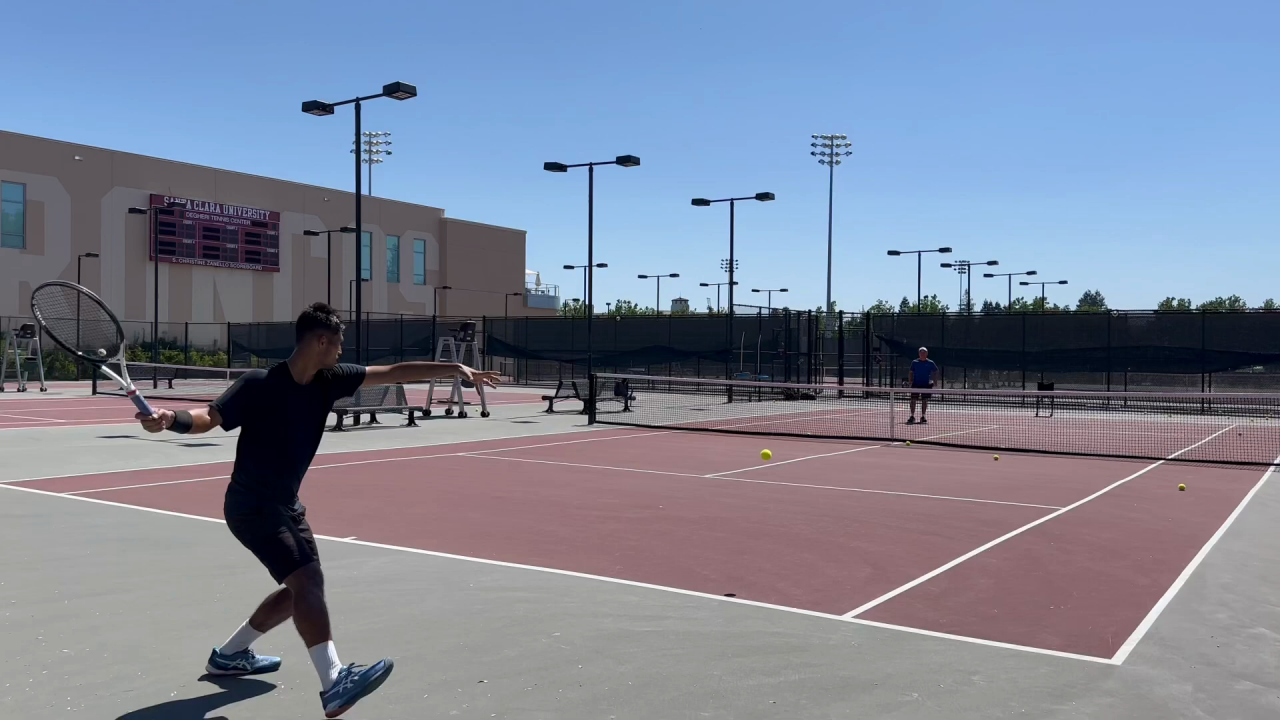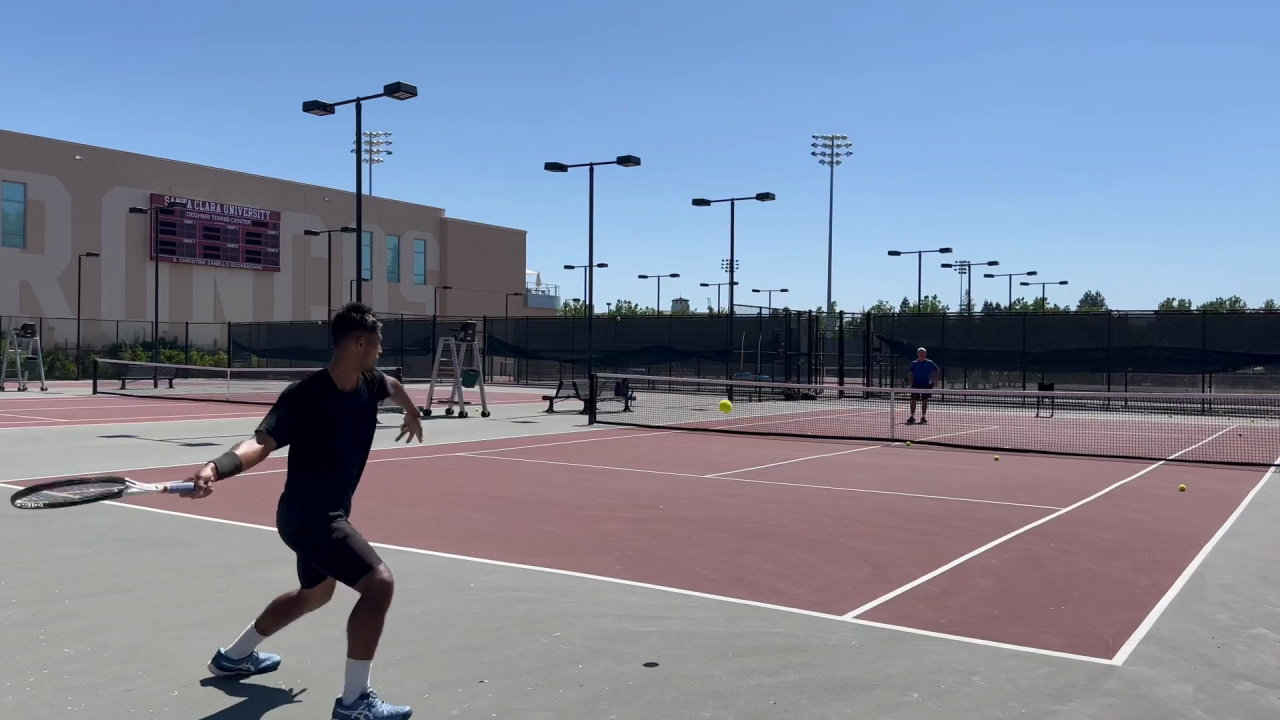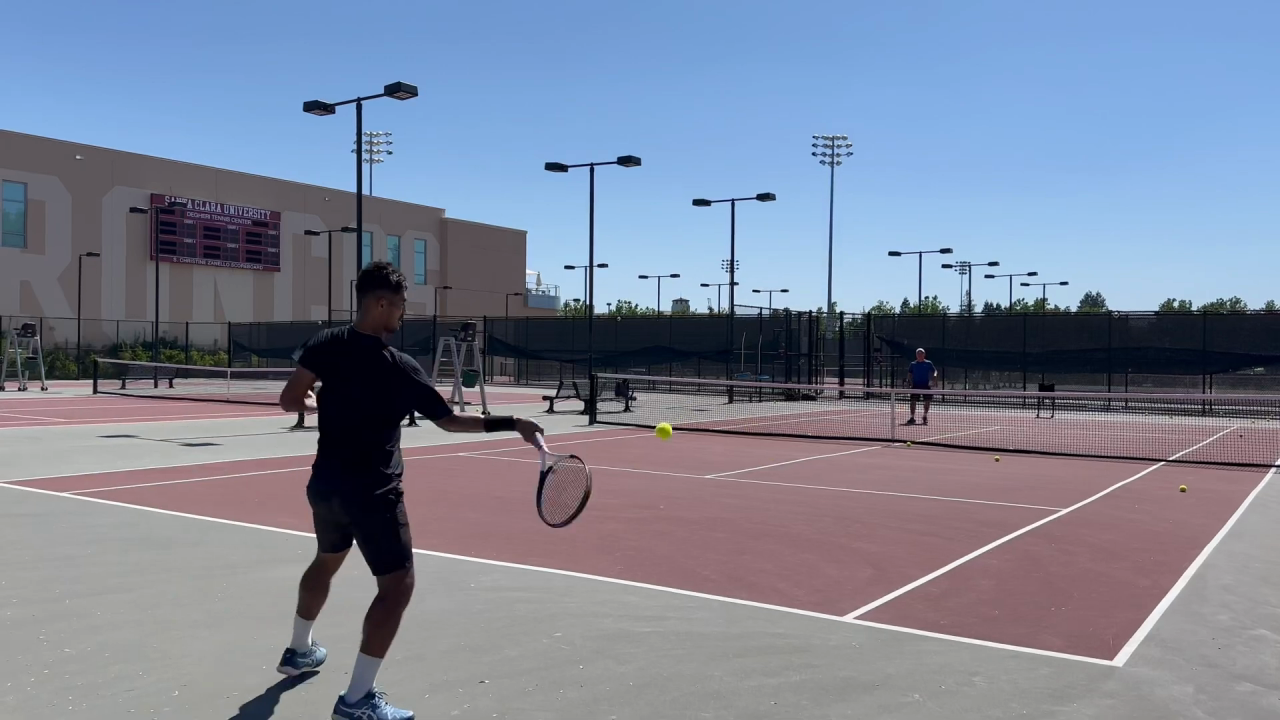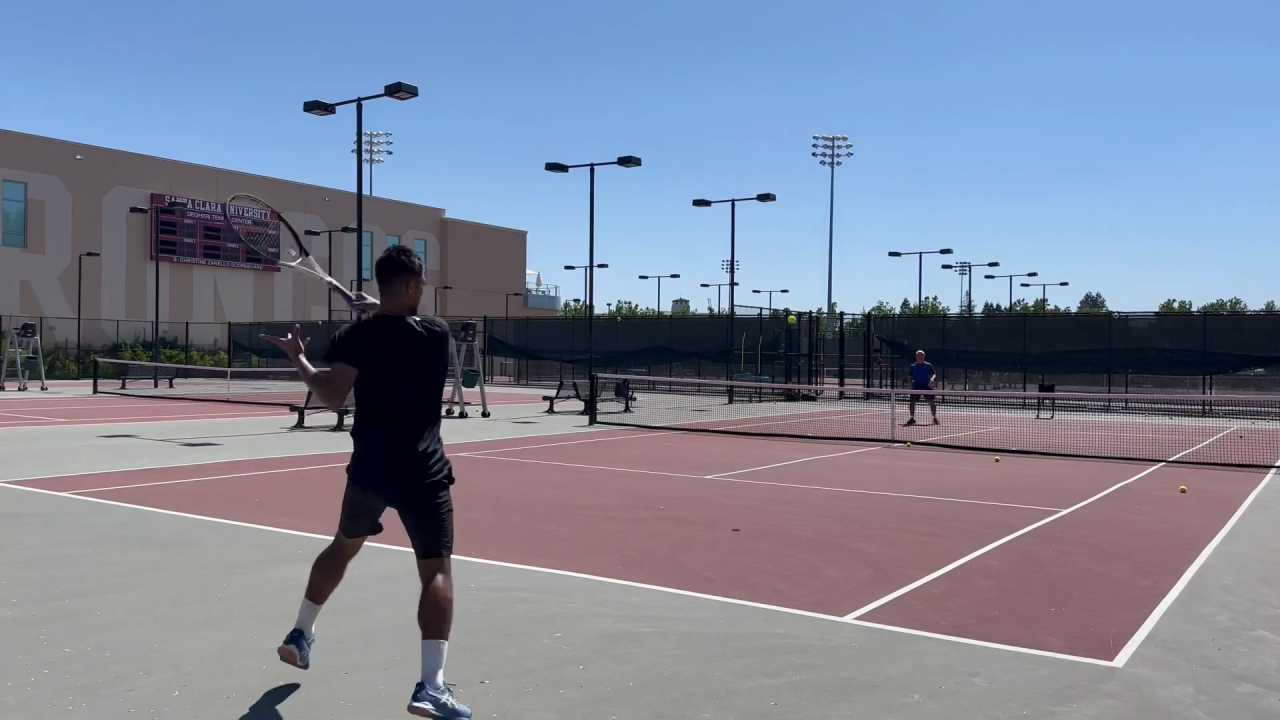
dt=0.2s
person 1, frame 1
left shoulder: (330, 379)
right shoulder: (258, 384)
left elbow: (392, 372)
right elbow: (207, 417)
left wrist: (455, 369)
right wrist: (169, 418)
left hip: (283, 505)
right hip: (252, 507)
left knee: (298, 589)
right knee: (307, 577)
left ankle: (229, 653)
right ankle: (336, 684)
person 1, frame 2
left shoulder: (370, 382)
right shoulder: (306, 395)
left elbow: (391, 384)
right elbow: (259, 445)
left wrist: (411, 408)
right wrist: (215, 469)
left hip: (325, 515)
right hip: (314, 518)
left knee: (316, 593)
right knee: (378, 585)
left ankle: (234, 657)
person 1, frame 3
left shoulder: (325, 345)
right shoulder: (400, 369)
left elbow: (288, 399)
right elbow: (450, 421)
left wrist: (308, 403)
right wrist: (514, 423)
left hip: (325, 485)
right hip: (371, 491)
left knee: (327, 562)
right knee: (397, 585)
left ankle: (298, 650)
person 1, frame 4
left shoulder: (357, 335)
right shoulder: (437, 332)
left elbow: (331, 394)
left wrist: (297, 358)
left hip: (369, 472)
right hip: (425, 475)
left knee: (342, 547)
right knee: (436, 572)
left ankle: (300, 638)
